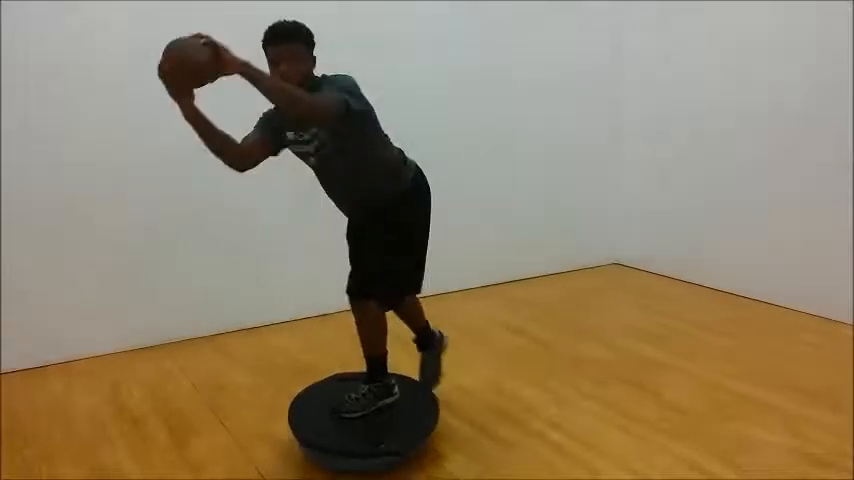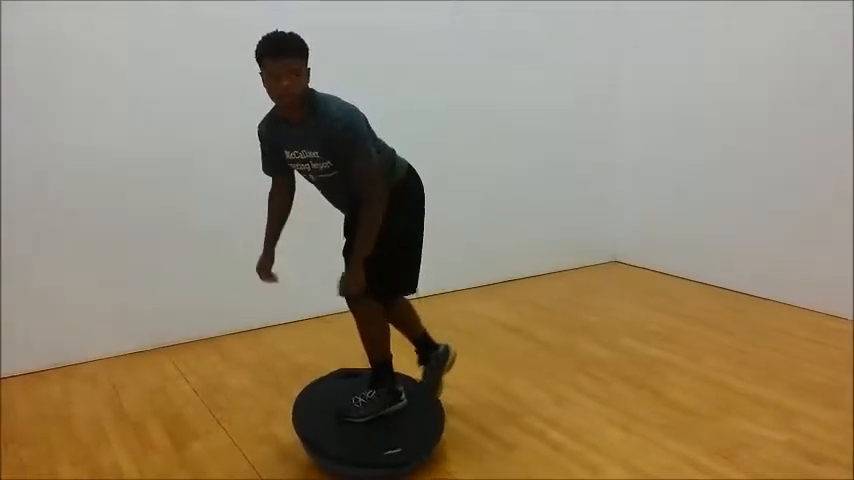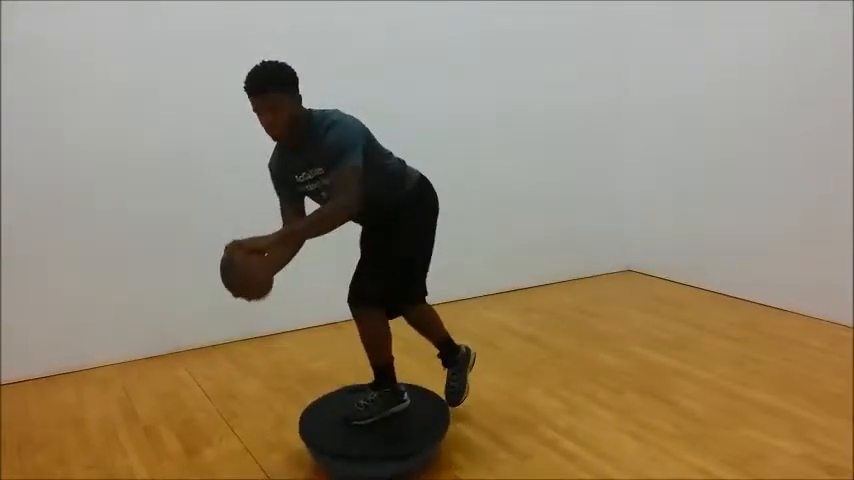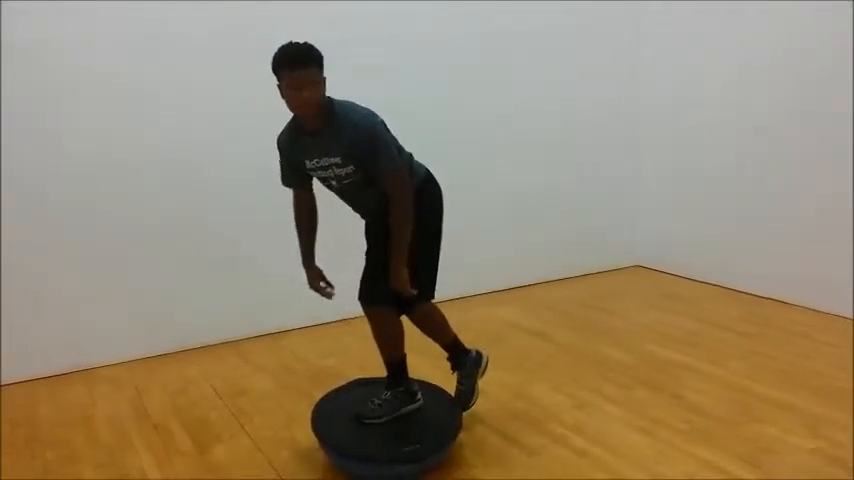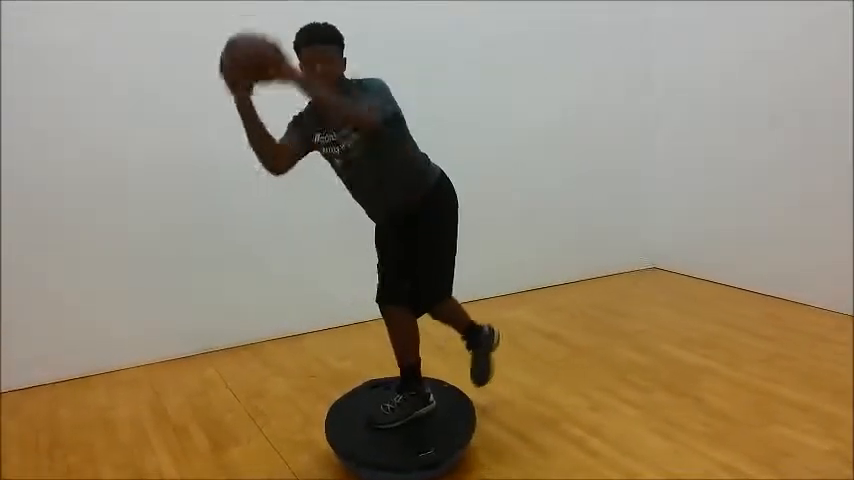
dt=1s
person 1, frame 1
left shoulder: (340, 89)
right shoulder: (279, 119)
left elbow: (312, 112)
right elbow: (241, 159)
left wrist: (242, 67)
right wrist: (189, 110)
left hip: (403, 198)
right hip: (366, 209)
left knee: (365, 293)
right knee: (387, 288)
left ankle: (379, 384)
right ankle: (430, 341)
person 1, frame 2
left shoulder: (341, 120)
right shoulder: (270, 130)
left elbow: (375, 193)
right elbow: (282, 186)
left wrist: (357, 263)
right wrist: (268, 249)
left hip: (396, 196)
right hip: (359, 206)
left knee: (363, 292)
right knee: (380, 291)
left ankle: (384, 389)
right ankle: (432, 352)
person 1, frame 3
left shoulder: (338, 131)
right shoulder: (281, 164)
left elbow: (345, 206)
right elbow: (295, 229)
left wrist: (272, 240)
right wrist: (263, 268)
left hip: (412, 206)
right hip: (379, 216)
left knee: (366, 299)
right knee: (400, 298)
left ankle: (387, 390)
right ankle: (454, 356)
person 1, frame 4
left shoulder: (361, 125)
right shoulder: (289, 143)
left elbow: (401, 194)
right elbow: (303, 201)
left wrist: (399, 264)
right wrist: (308, 263)
left hip: (416, 201)
right hip: (378, 213)
left knee: (377, 297)
right knee: (407, 297)
left ankle: (400, 388)
right ankle: (464, 359)
person 1, frame 5
left shoulder: (371, 91)
right shoulder: (307, 121)
left elbow: (360, 121)
right elbow: (278, 164)
left wrist: (296, 79)
right wrist: (243, 101)
left hip: (430, 201)
right hip: (391, 216)
left knee: (396, 300)
right knee: (410, 296)
left ankle: (413, 391)
right ankle: (478, 336)
